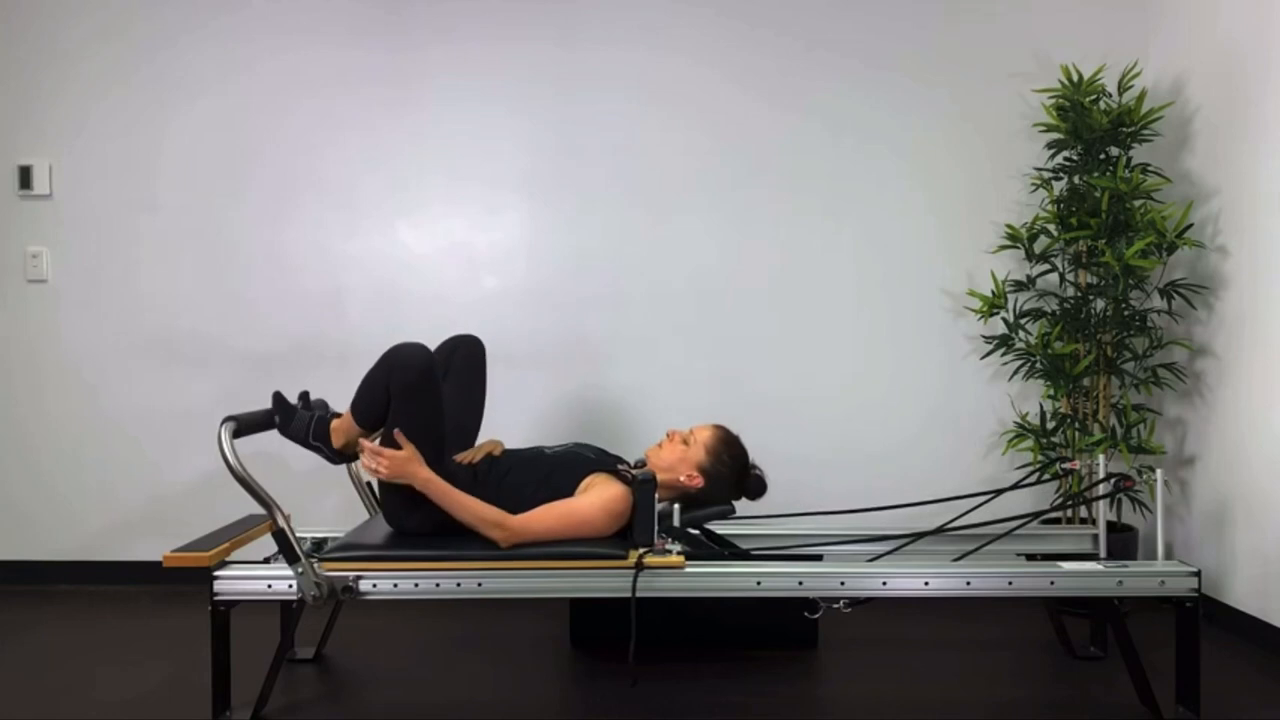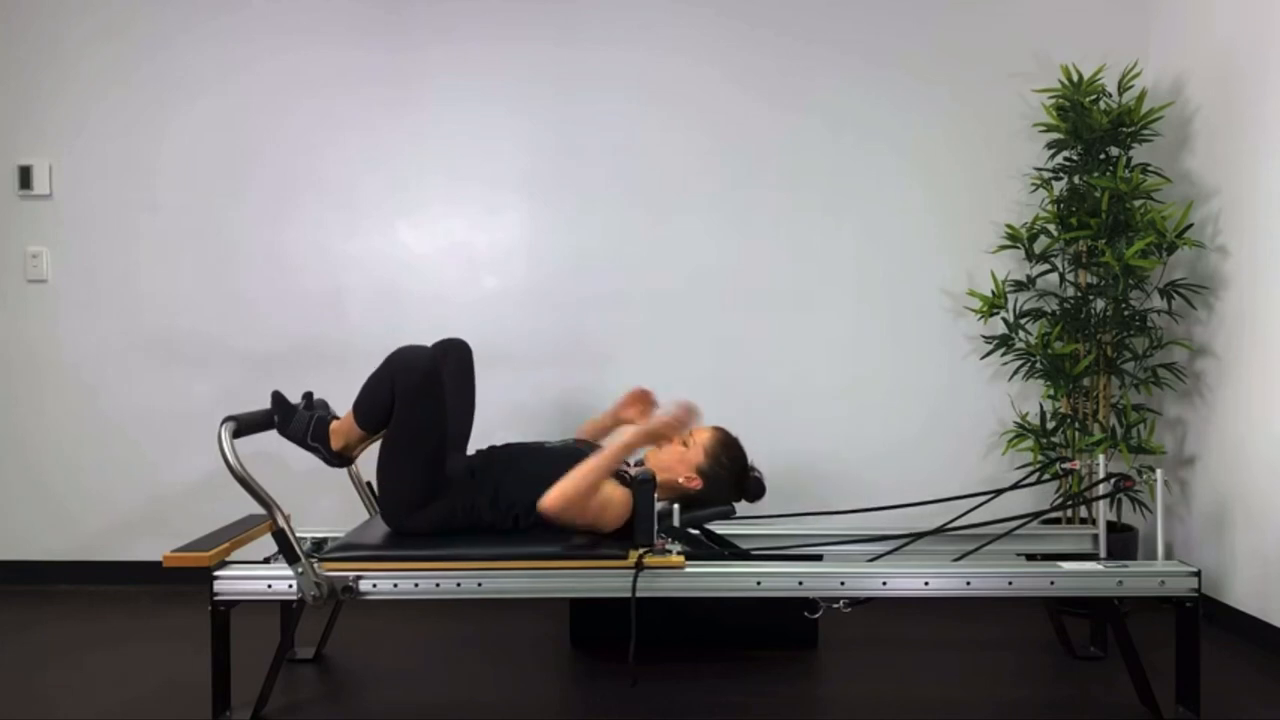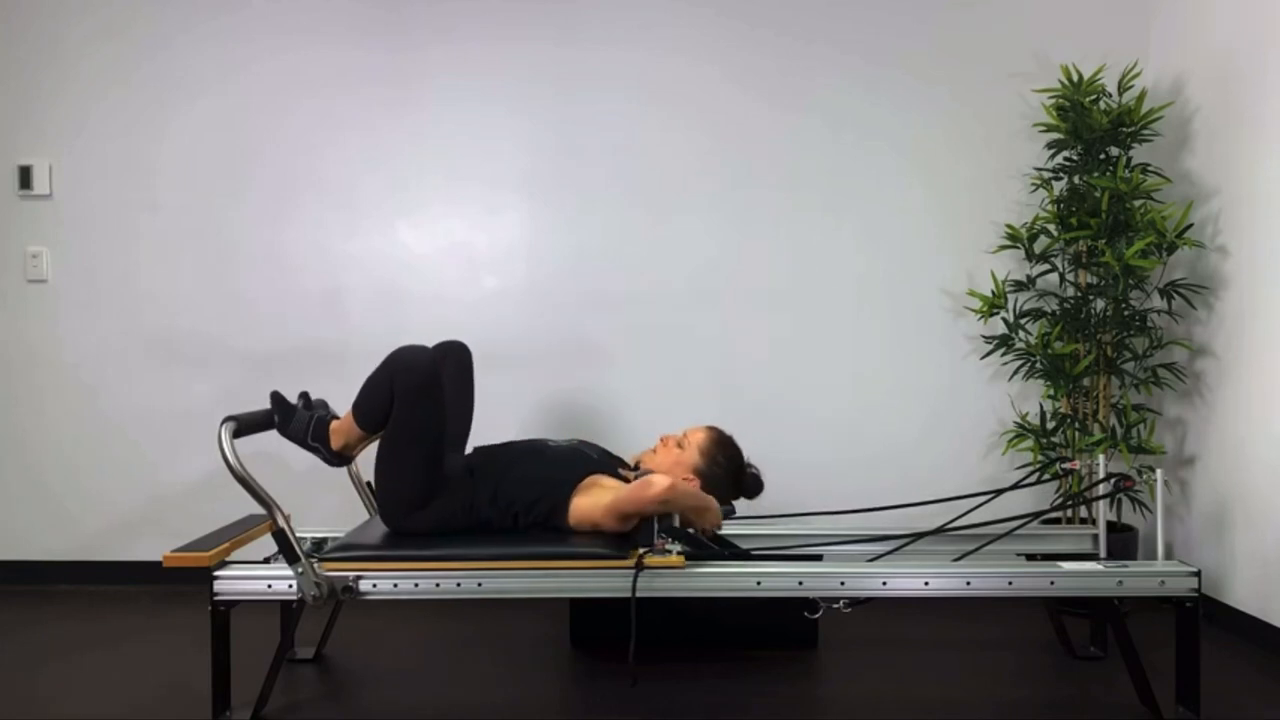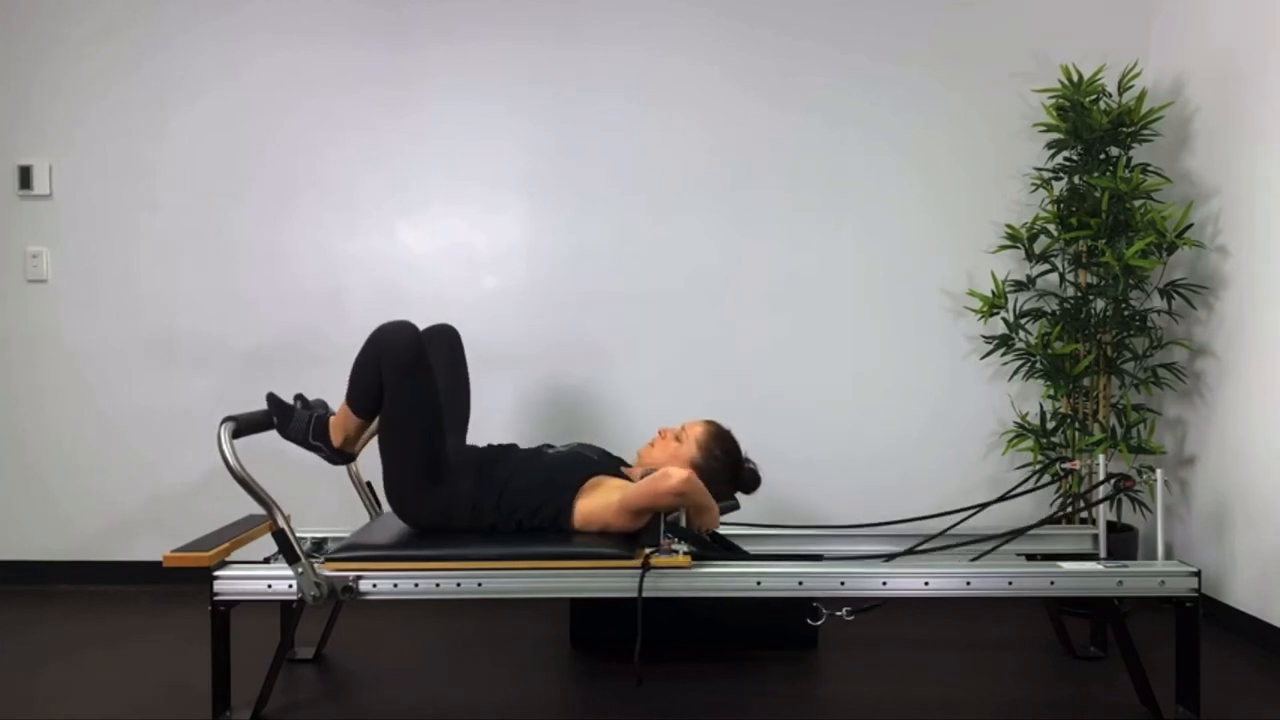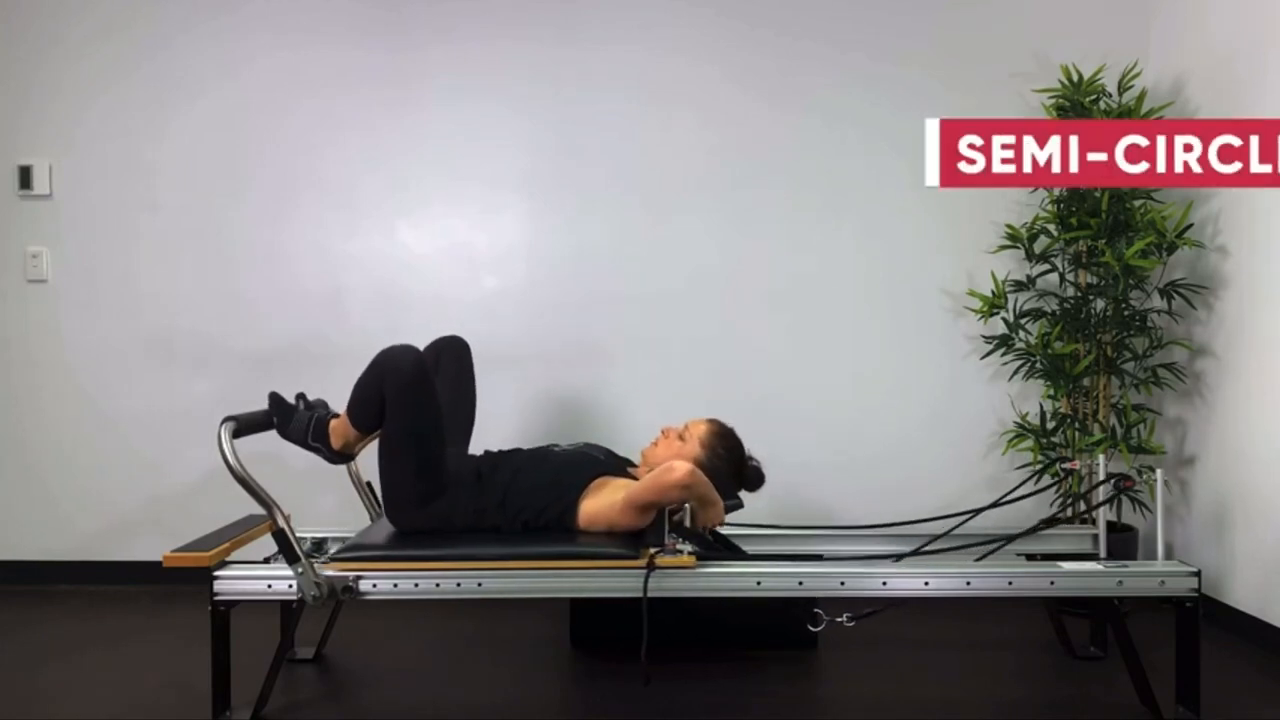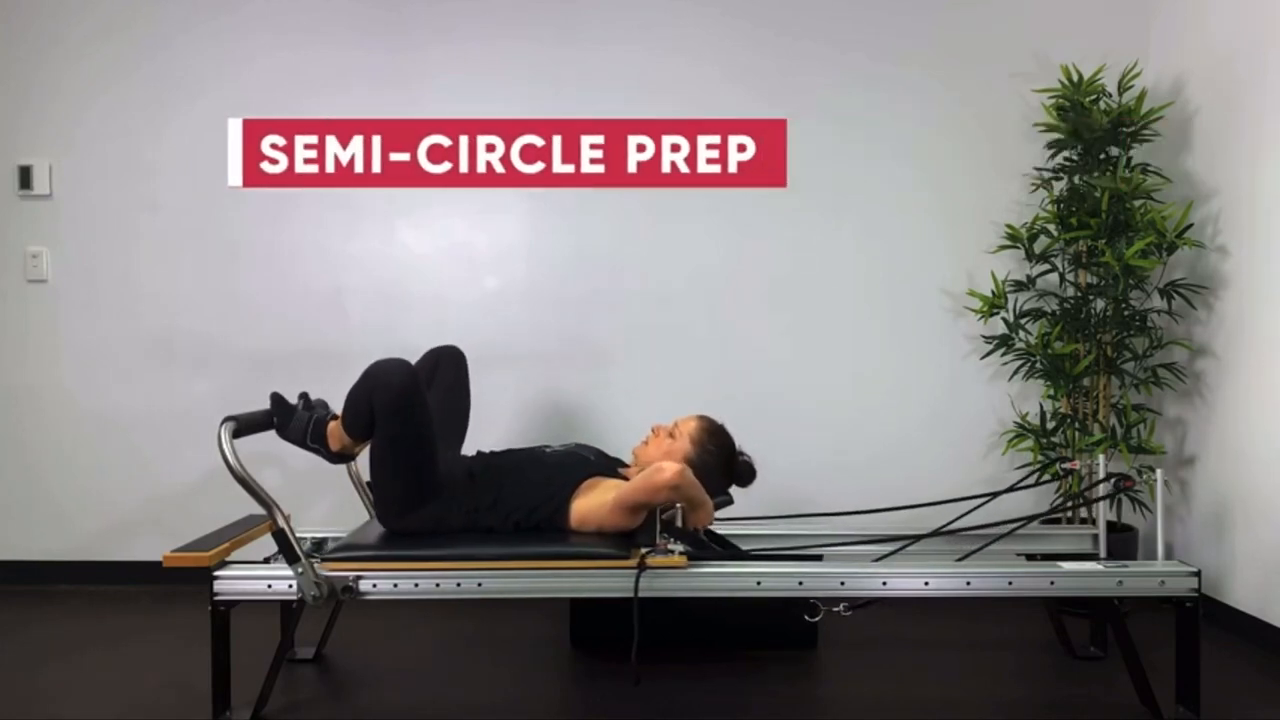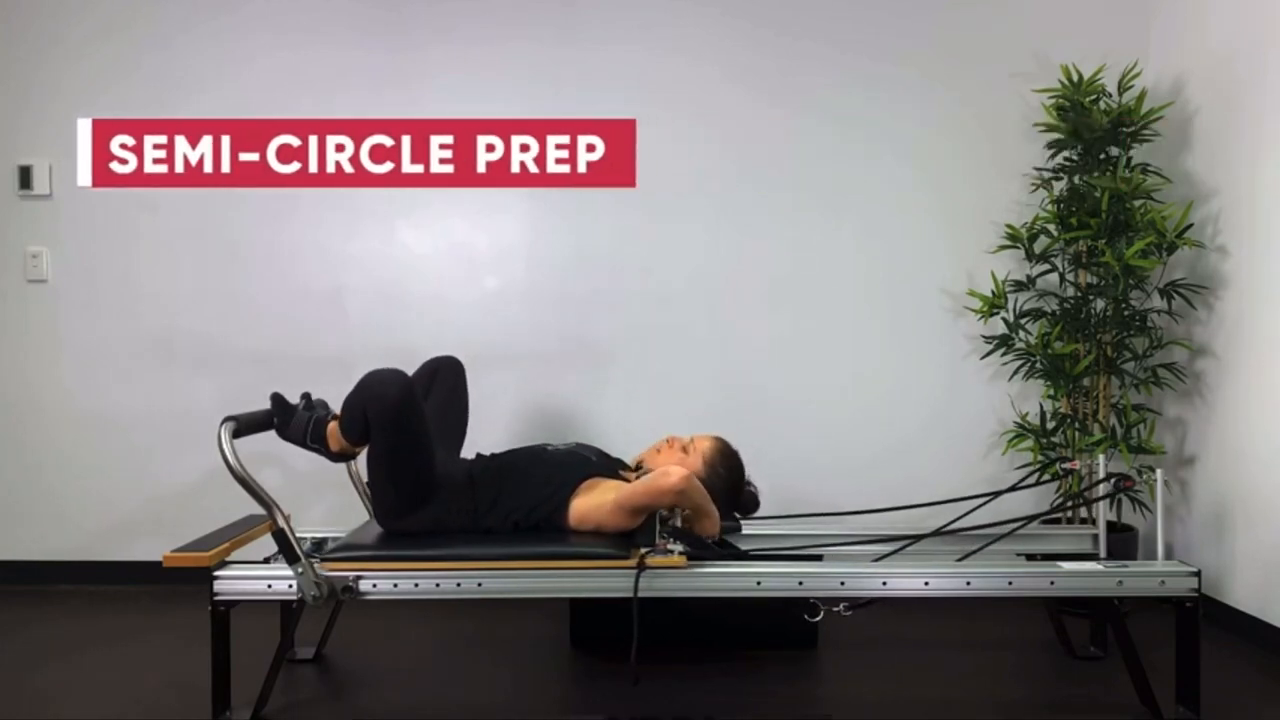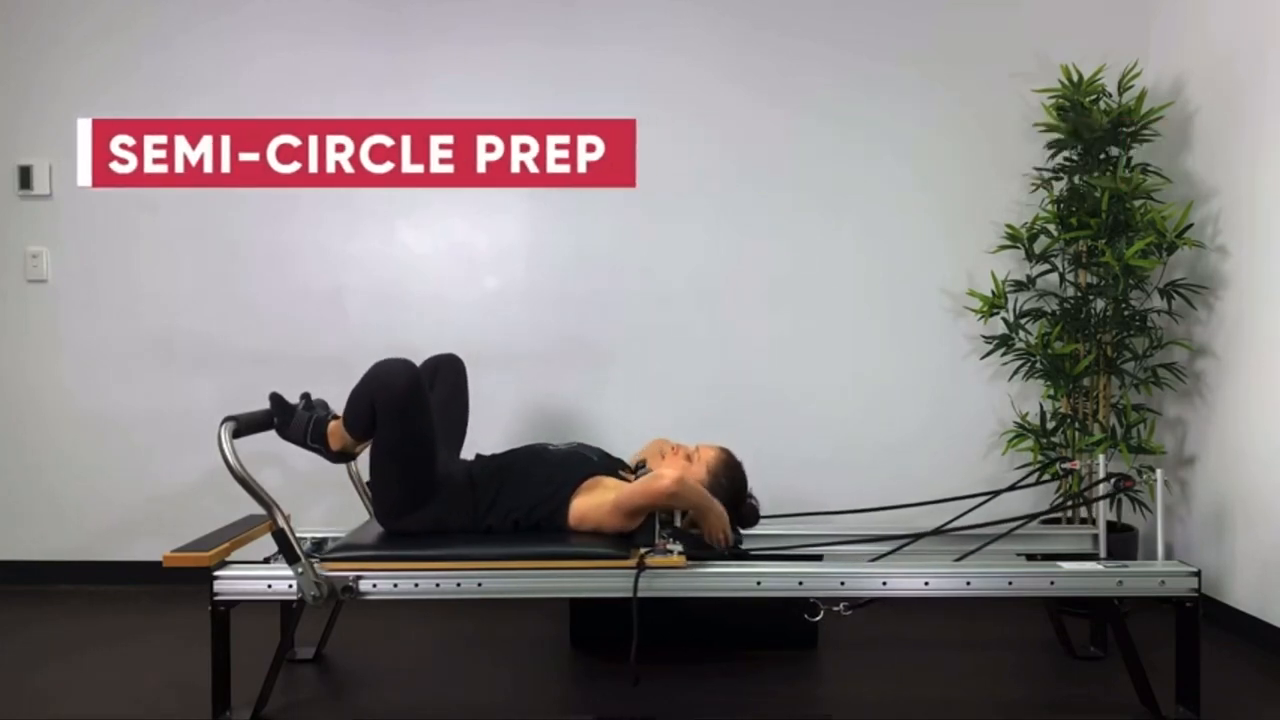
dt=0.5s
person 1, frame 1
left shoulder: (617, 502)
right shoulder: (627, 478)
left elbow: (508, 530)
left wrist: (421, 477)
right wrist: (498, 450)
left hip: (424, 506)
right hip: (454, 478)
left knee: (410, 360)
right knee: (464, 347)
left ankle: (338, 438)
right ankle: (344, 430)
person 1, frame 2
left shoulder: (616, 505)
right shoulder: (626, 479)
left elbow: (552, 504)
left wrist: (634, 437)
right wrist: (618, 420)
left hip: (424, 507)
right hip: (455, 478)
left knee: (414, 364)
right knee: (450, 351)
left ankle: (334, 439)
right ankle: (341, 431)
person 1, frame 3
left shoulder: (619, 505)
right shoulder: (625, 476)
left elbow: (661, 487)
left wrist: (703, 509)
left hip: (422, 506)
right hip: (452, 479)
left knee: (414, 365)
right knee: (450, 354)
left ankle: (332, 438)
right ankle: (341, 430)
person 1, frame 4
left shoulder: (625, 505)
right shoulder: (626, 476)
left elbow: (674, 482)
left wrist: (703, 510)
left hip: (433, 495)
right hip: (459, 472)
left knee: (398, 339)
right knee: (437, 338)
left ankle: (335, 437)
right ankle: (349, 431)
person 1, frame 5
left shoulder: (629, 506)
right shoulder: (630, 476)
left elbow: (678, 476)
left wrist: (709, 507)
left hip: (430, 503)
right hip: (455, 480)
left knee: (402, 363)
right knee: (450, 349)
left ankle: (332, 439)
right ankle: (344, 428)
person 1, frame 6
left shoulder: (622, 505)
right shoulder: (622, 475)
left elbow: (667, 477)
left wrist: (699, 505)
left hip: (424, 507)
right hip: (450, 479)
left knee: (394, 376)
right knee: (446, 359)
left ankle: (332, 438)
right ankle: (340, 428)
person 1, frame 7
left shoulder: (624, 510)
right shoulder: (624, 477)
left elbow: (674, 481)
left wrist: (705, 515)
left hip: (422, 508)
right hip: (450, 483)
left knee: (388, 388)
right knee: (443, 369)
left ankle: (332, 439)
right ankle: (342, 431)
person 1, frame 8
left shoulder: (623, 510)
right shoulder: (626, 475)
left elbow: (669, 481)
right elbow: (657, 449)
left wrist: (709, 510)
left hip: (424, 506)
right hip: (450, 482)
left knee: (396, 376)
right knee: (445, 366)
left ankle: (331, 437)
right ankle: (340, 427)
